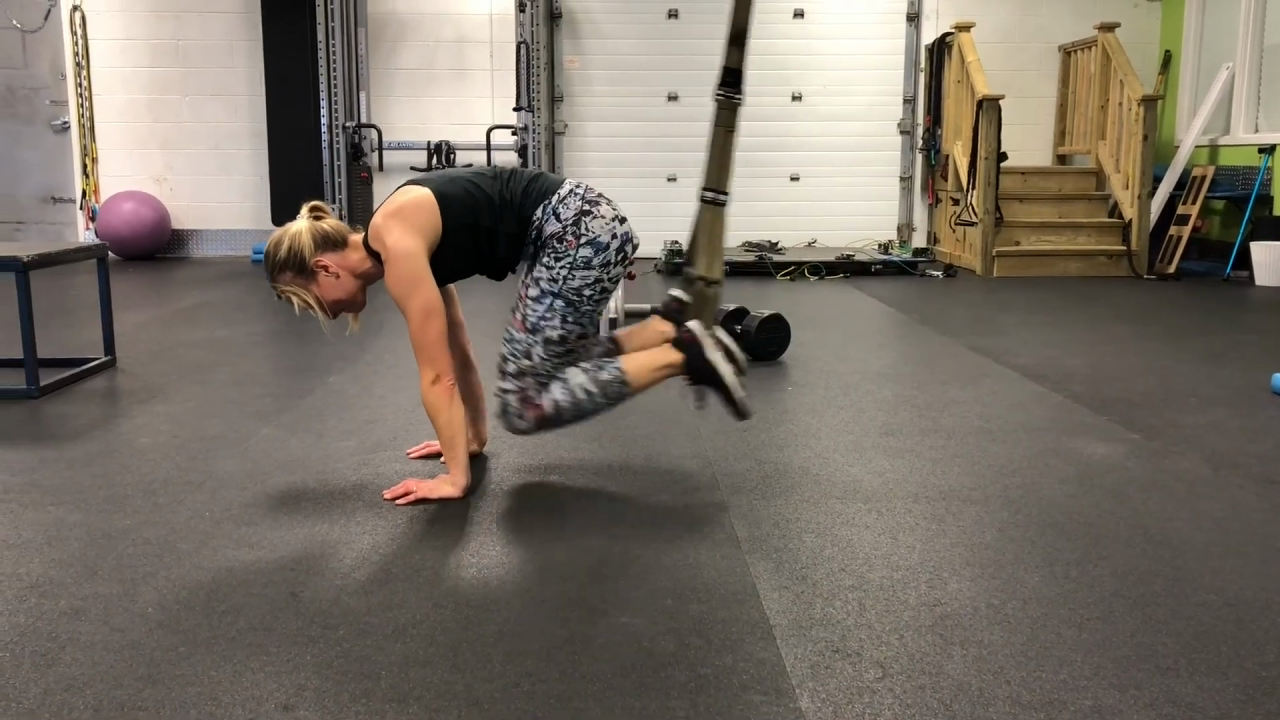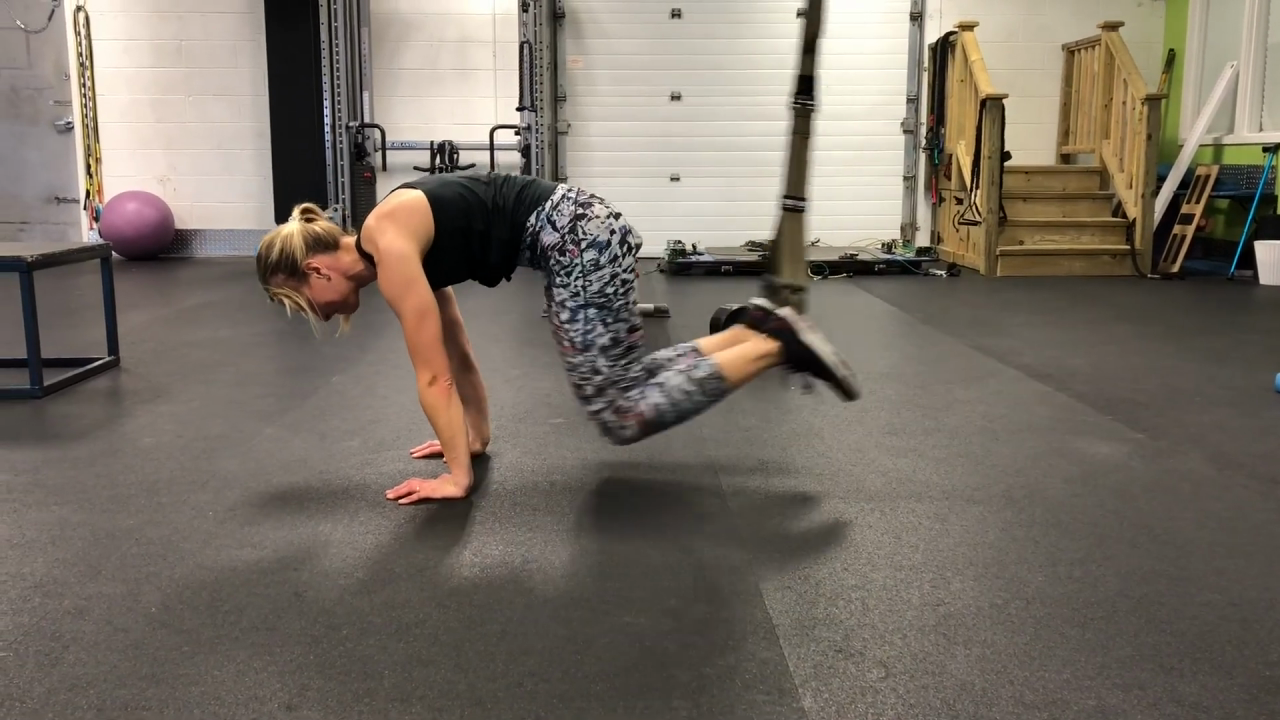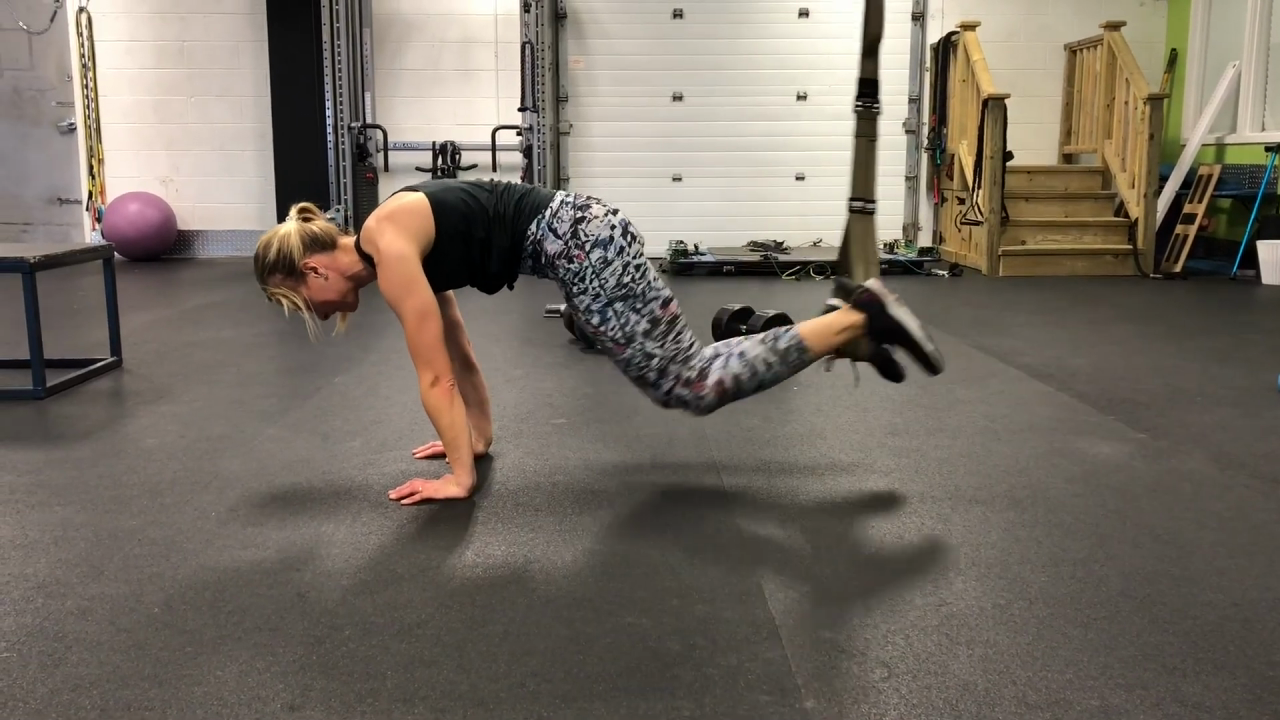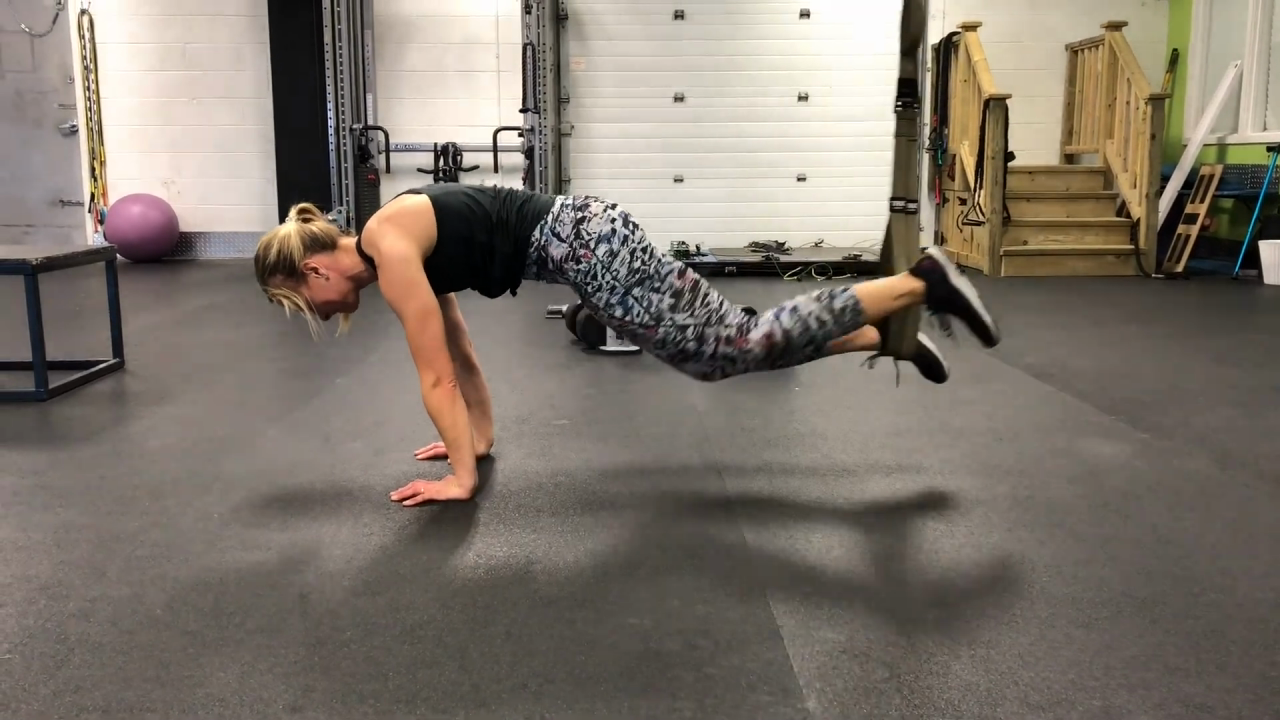
dt=0.2s
person 1, frame 1
left shoulder: (396, 244)
right shoulder: (403, 244)
left elbow: (435, 373)
right elbow: (453, 352)
left wrist: (455, 476)
right wrist: (472, 437)
left hip: (581, 230)
right hip: (581, 226)
left knee: (529, 406)
right knee: (547, 373)
left ankle: (681, 355)
right ankle: (669, 327)
person 1, frame 2
left shoulder: (388, 246)
right shoulder: (402, 249)
left elbow: (435, 375)
right elbow: (455, 354)
left wrist: (458, 475)
right wrist: (476, 436)
left hip: (576, 235)
right hip: (575, 233)
left knee: (625, 413)
right knee: (621, 383)
left ankle: (777, 341)
right ankle: (756, 330)
person 1, frame 3
left shoulder: (388, 247)
right shoulder: (405, 250)
left elbow: (435, 377)
right elbow: (458, 355)
left wrist: (460, 476)
right wrist: (478, 437)
left hip: (578, 240)
right hip: (576, 239)
left knee: (692, 382)
right knee: (683, 371)
left ankle: (860, 316)
right ankle: (841, 332)
person 1, frame 4
left shoulder: (388, 249)
right shoulder: (405, 249)
left elbow: (437, 377)
right elbow: (460, 355)
left wrist: (462, 476)
right wrist: (479, 437)
left hip: (584, 243)
right hip: (582, 242)
left knee: (740, 341)
right knee: (725, 349)
left ankle: (919, 283)
right ankle: (882, 336)
